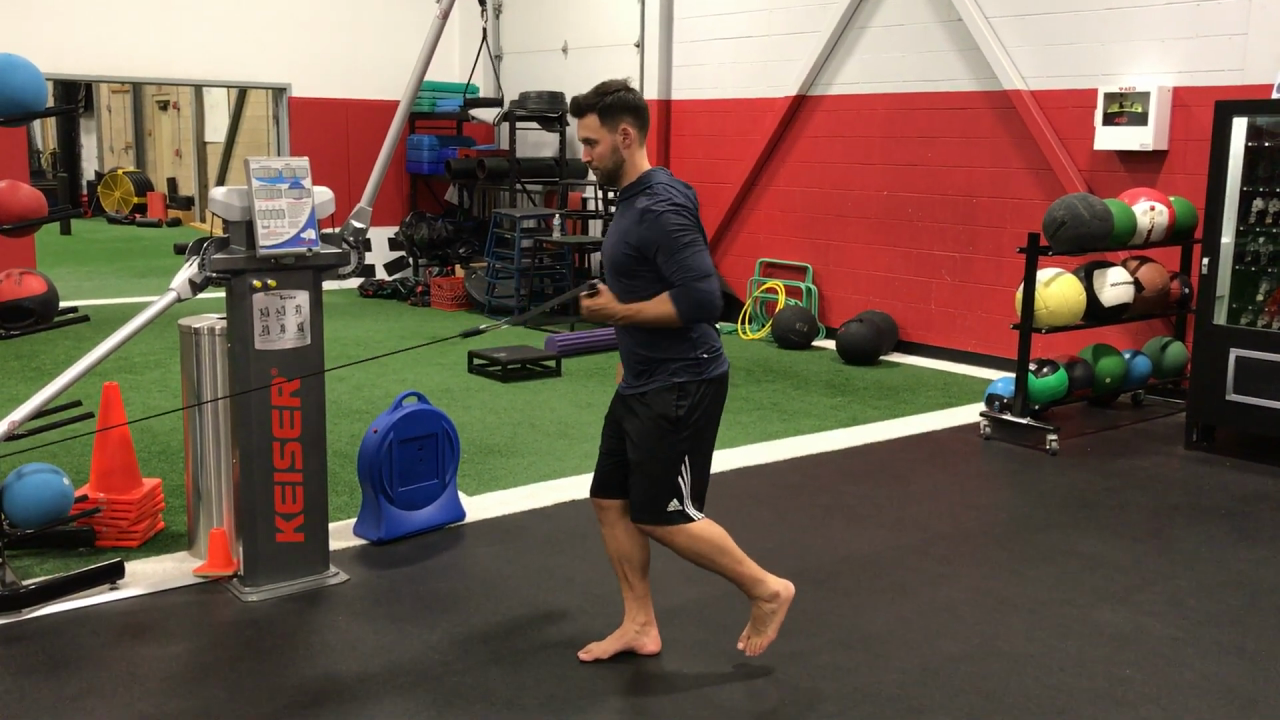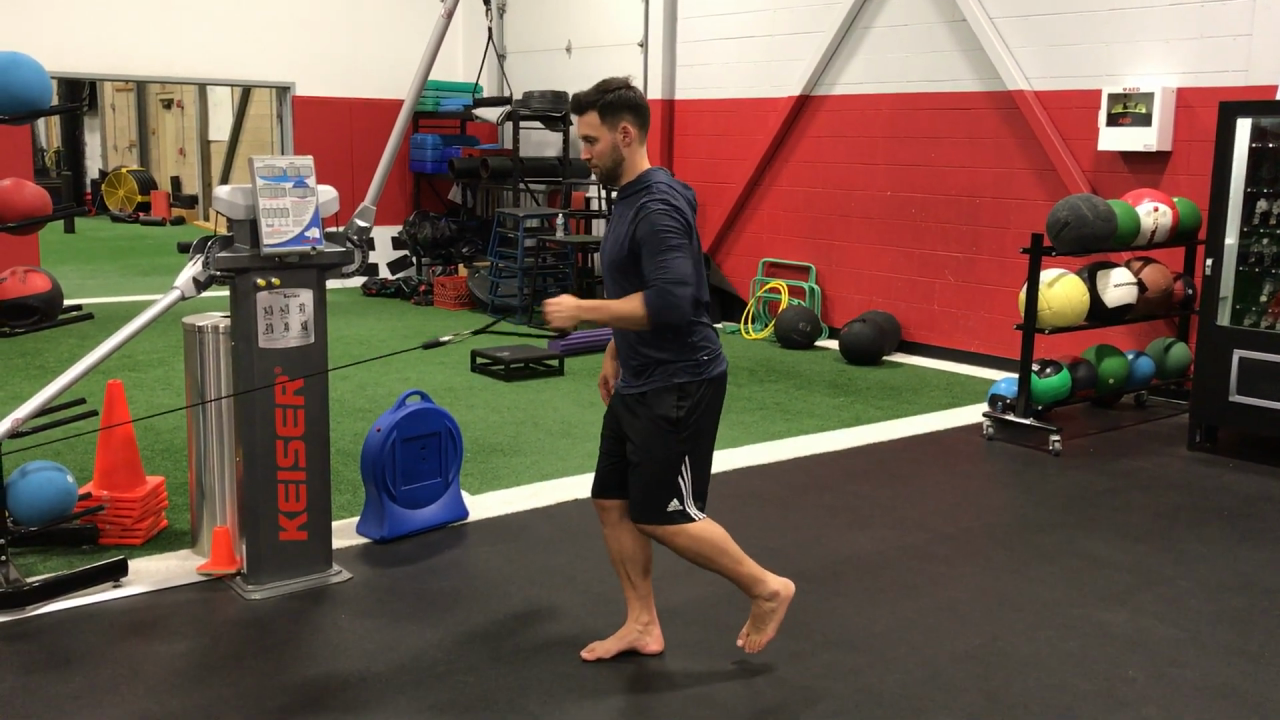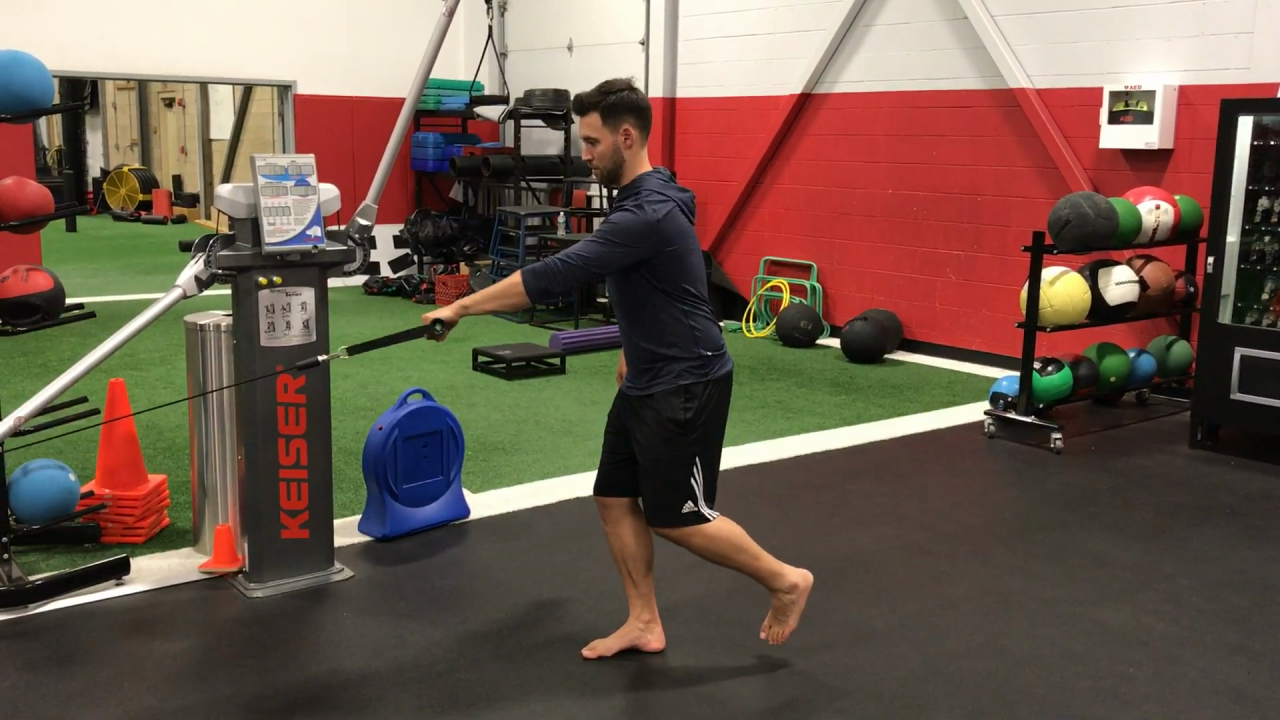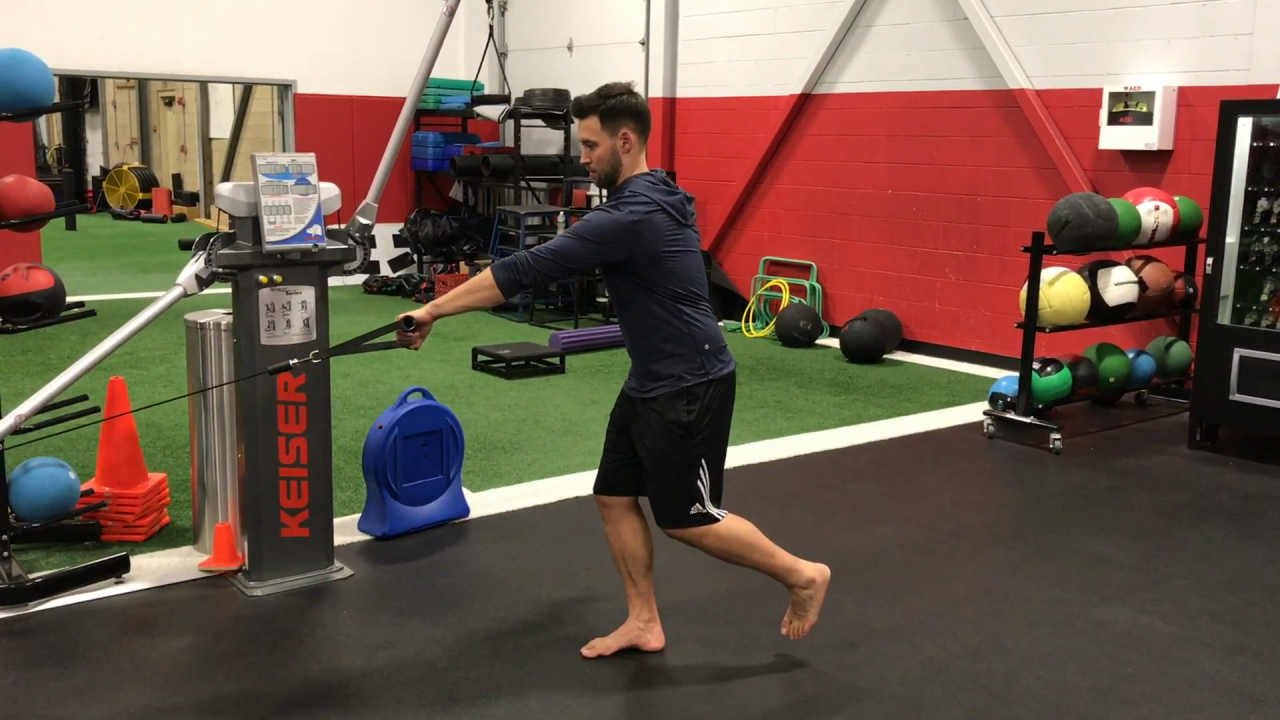
dt=0.7s
person 1, frame 1
left shoulder: (661, 209)
right shoulder: (633, 201)
left elbow: (702, 301)
left wrist: (619, 312)
right wrist: (629, 356)
left hip: (681, 384)
right hip: (645, 380)
left knee: (662, 516)
right knee: (611, 502)
left ankle: (766, 591)
right ankle: (640, 626)
person 1, frame 2
left shoulder: (658, 207)
right shoulder: (629, 199)
left elbow: (673, 305)
left wrist: (583, 311)
right wrist: (615, 353)
left hip: (679, 384)
right hip: (640, 382)
left knee: (662, 516)
right knee: (612, 503)
left ankle: (766, 589)
right ankle: (643, 625)
person 1, frame 3
left shoulder: (647, 213)
right shoulder: (641, 199)
left elbow: (555, 276)
left wrist: (461, 307)
right wrist: (631, 350)
left hip: (685, 385)
right hip: (649, 380)
left knee: (677, 517)
right knee: (615, 500)
left ankle: (785, 581)
right ankle: (644, 624)
person 1, frame 4
left shoulder: (629, 216)
right shoulder: (652, 199)
left elbow: (530, 268)
left wrist: (433, 309)
left hip: (688, 386)
right hip: (653, 380)
left knee: (686, 519)
right knee: (614, 498)
left ankle: (801, 575)
right ankle: (643, 624)
